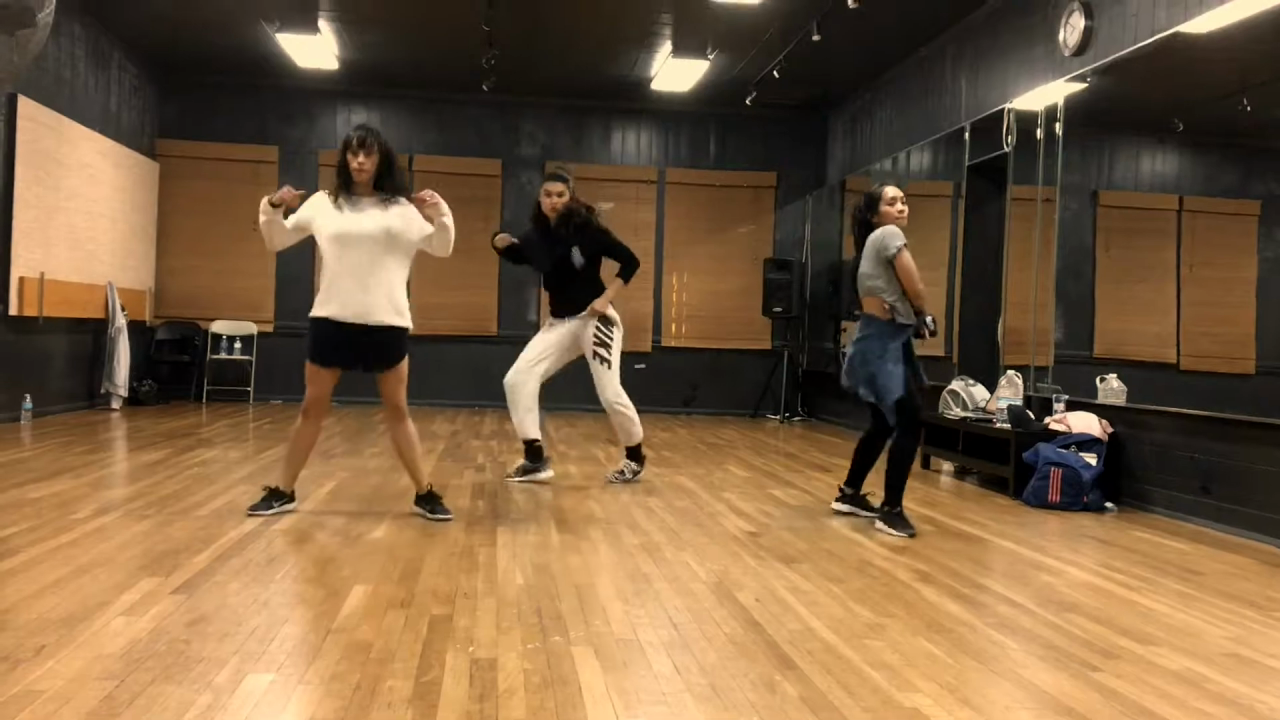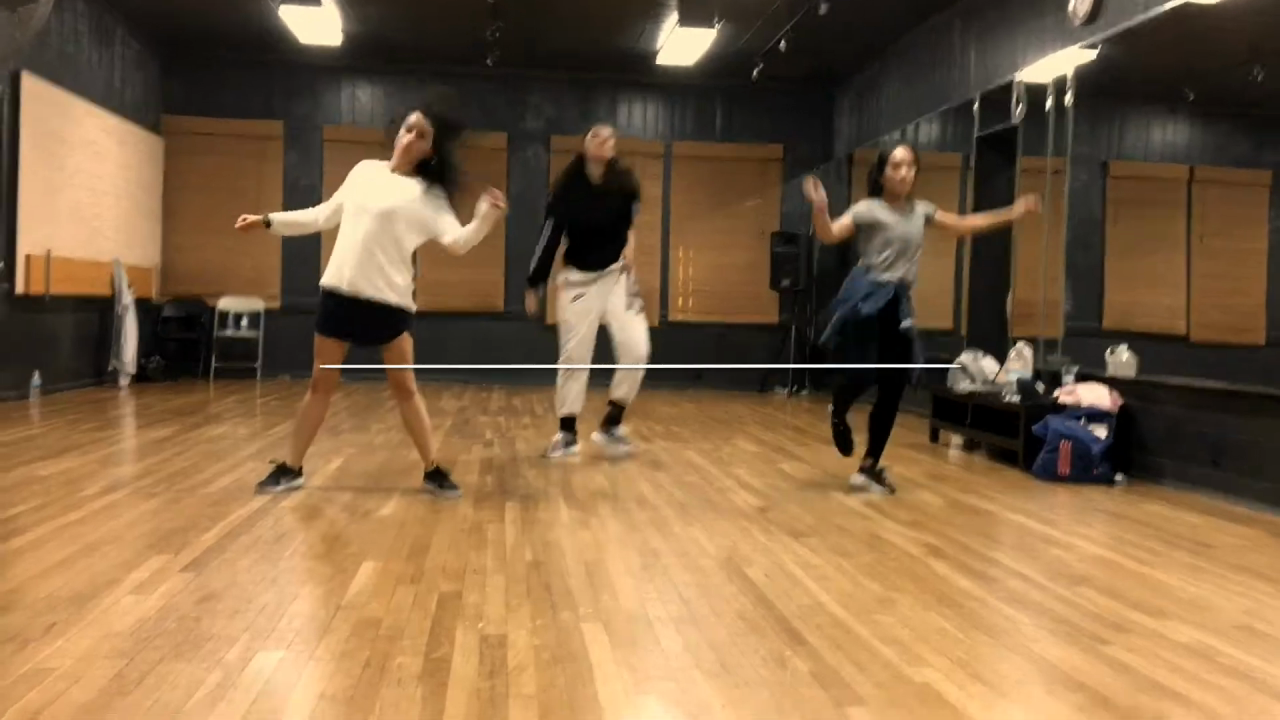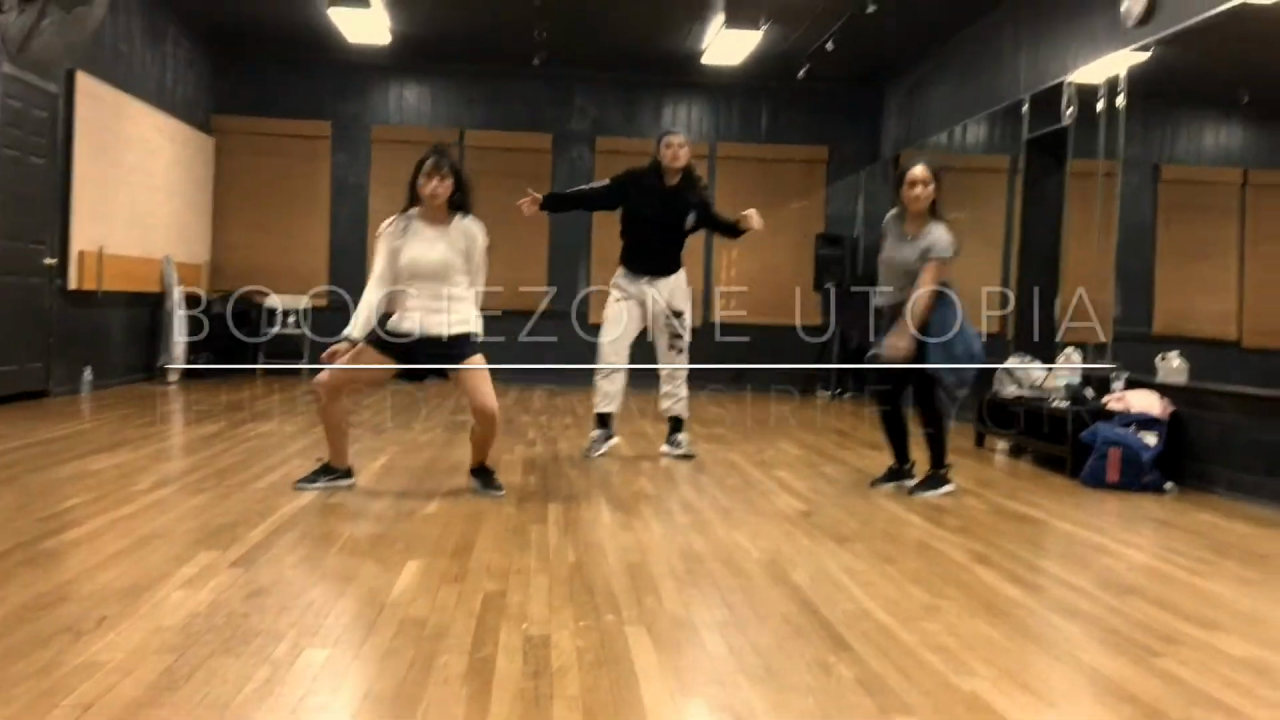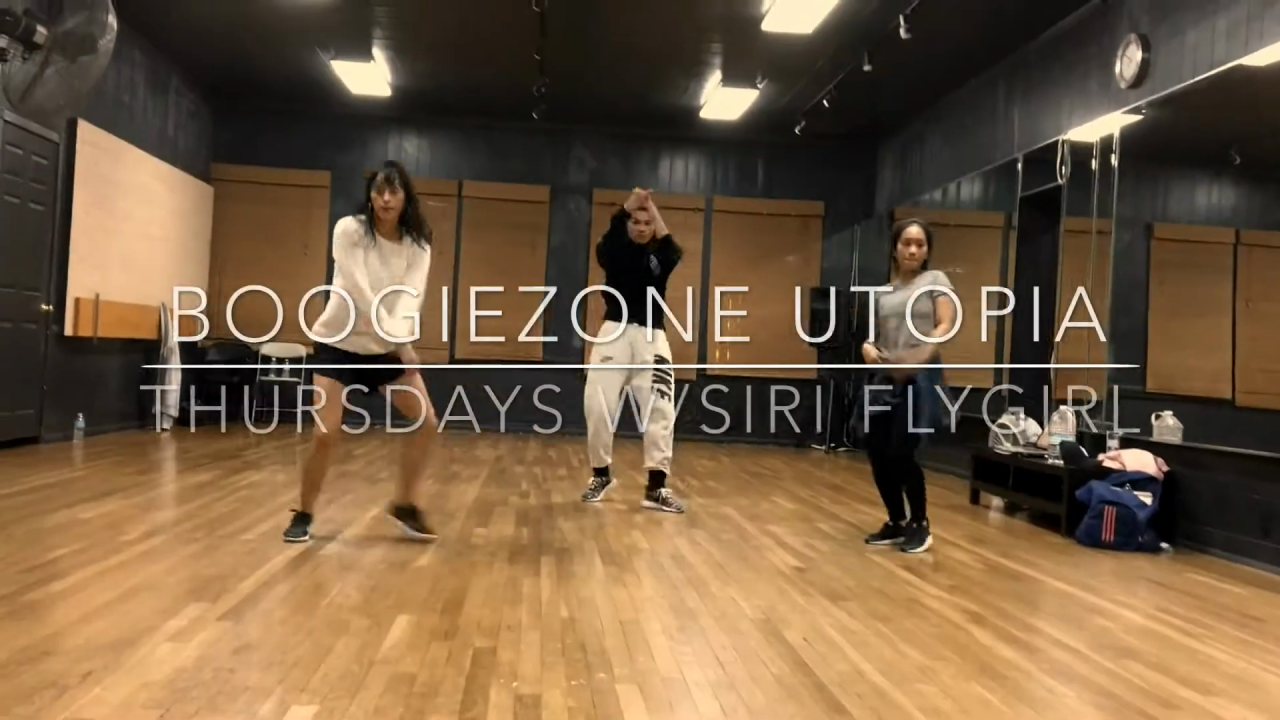
dt=0.5s
person 1, frame 1
left shoulder: (401, 208)
right shoulder: (324, 204)
left elbow: (442, 249)
right elbow: (276, 241)
left wrist: (442, 216)
right wrist: (272, 207)
left hip: (385, 323)
right hip: (332, 320)
left knee: (397, 412)
right knee: (312, 409)
left ankle: (424, 493)
right ankle: (283, 492)
person 1, frame 2
left shoulder: (427, 195)
right shoulder: (364, 171)
left elbow: (455, 240)
right elbow: (326, 216)
left wrist: (485, 216)
right wrist: (268, 222)
left hip: (387, 300)
right hip: (338, 292)
left knee: (405, 389)
right knee: (321, 384)
left ankle: (433, 472)
right ankle: (290, 469)
person 1, frame 3
left shoulder: (469, 231)
right shoulder: (395, 228)
left elbow: (473, 292)
right elbow: (378, 285)
left wrist: (468, 332)
right wrist: (352, 337)
left hip: (454, 334)
right hip: (402, 331)
left knee: (487, 410)
right knee: (326, 384)
left ankle: (480, 469)
right ankle: (338, 468)
person 1, frame 4
left shoulder: (418, 249)
right shoulder: (349, 230)
left elbow: (411, 299)
right elbow: (359, 291)
left wrist: (401, 336)
right wrist: (390, 338)
left hip: (387, 348)
right hip: (339, 342)
left knee: (426, 423)
right knee: (327, 433)
left ankle: (406, 505)
right ankle: (304, 514)
person 2, frame 1
left shoulder: (876, 245)
right shoulder: (888, 236)
right elbow: (916, 291)
left wrist: (916, 322)
right wrist: (925, 318)
left hip: (889, 340)
right hip: (883, 342)
left knee: (885, 424)
right knee: (910, 423)
left ankle: (849, 494)
right ankle: (891, 508)
person 2, frame 2
left shoulder: (920, 210)
right shoulder: (870, 209)
left elbow: (963, 225)
right elbow: (830, 235)
left wrist: (1010, 214)
right wrist: (820, 207)
left hip: (896, 302)
right hip: (867, 296)
left knee: (892, 387)
right knee: (861, 373)
left ankle: (870, 466)
right ankle: (839, 411)
person 2, frame 3
left shoulder: (939, 238)
right shoulder: (892, 220)
left elbow: (924, 291)
left wrist: (904, 334)
right wrist: (881, 299)
left hip: (923, 319)
right hip: (891, 314)
left knee: (925, 394)
right knee: (886, 395)
left ankle: (940, 473)
right ankle: (902, 465)
person 2, frame 4
left shoulder: (935, 281)
right shoulder: (882, 291)
left elbow: (945, 328)
right elbow: (872, 332)
left wrist: (919, 356)
right wrist: (868, 348)
left hip: (920, 375)
right hip: (883, 377)
left knee: (900, 451)
right knee: (878, 452)
left ankle: (920, 525)
right ankle: (899, 524)
person 3, frame 1
left shoulder: (587, 228)
right shoulder: (536, 235)
left elbow: (630, 262)
right elbow: (518, 255)
left wrist: (607, 298)
right wrist: (502, 243)
left hip: (596, 318)
right hip: (559, 322)
left knee: (610, 393)
right knee: (517, 379)
left ankle: (635, 457)
right ankle: (535, 459)
person 3, frame 2
left shoulder: (625, 184)
right shoulder: (568, 188)
right elbow: (551, 236)
left wrist: (630, 247)
right wrist: (535, 285)
left hip: (616, 275)
right hip: (577, 278)
left knee: (636, 346)
right knee: (574, 356)
left ankle: (611, 424)
right ankle: (567, 433)
person 3, frame 3
left shoulder: (694, 196)
right shoulder: (636, 182)
left elbow: (714, 223)
right elbow: (595, 195)
left wrist: (743, 223)
right wrist: (547, 201)
left hip: (669, 283)
right hip: (628, 281)
left knee: (674, 362)
right knee: (610, 351)
left ankle: (676, 434)
right ankle: (603, 429)
person 3, frame 4
left shoulder: (659, 255)
right shoulder: (614, 252)
left elbow: (672, 255)
right elbow: (605, 248)
left wrist: (654, 214)
right wrist: (622, 212)
left hip: (652, 335)
right hip: (616, 332)
left knee: (660, 409)
right knee: (598, 406)
left ankle: (657, 487)
right ankle: (600, 475)
